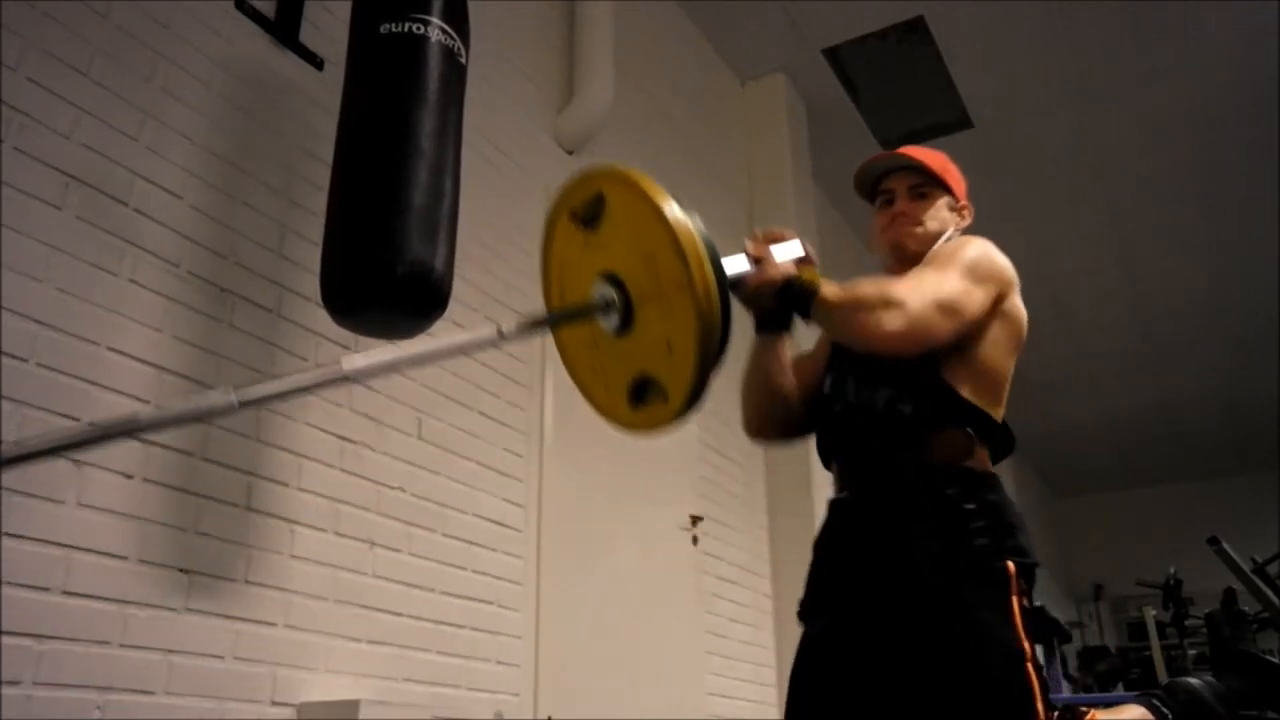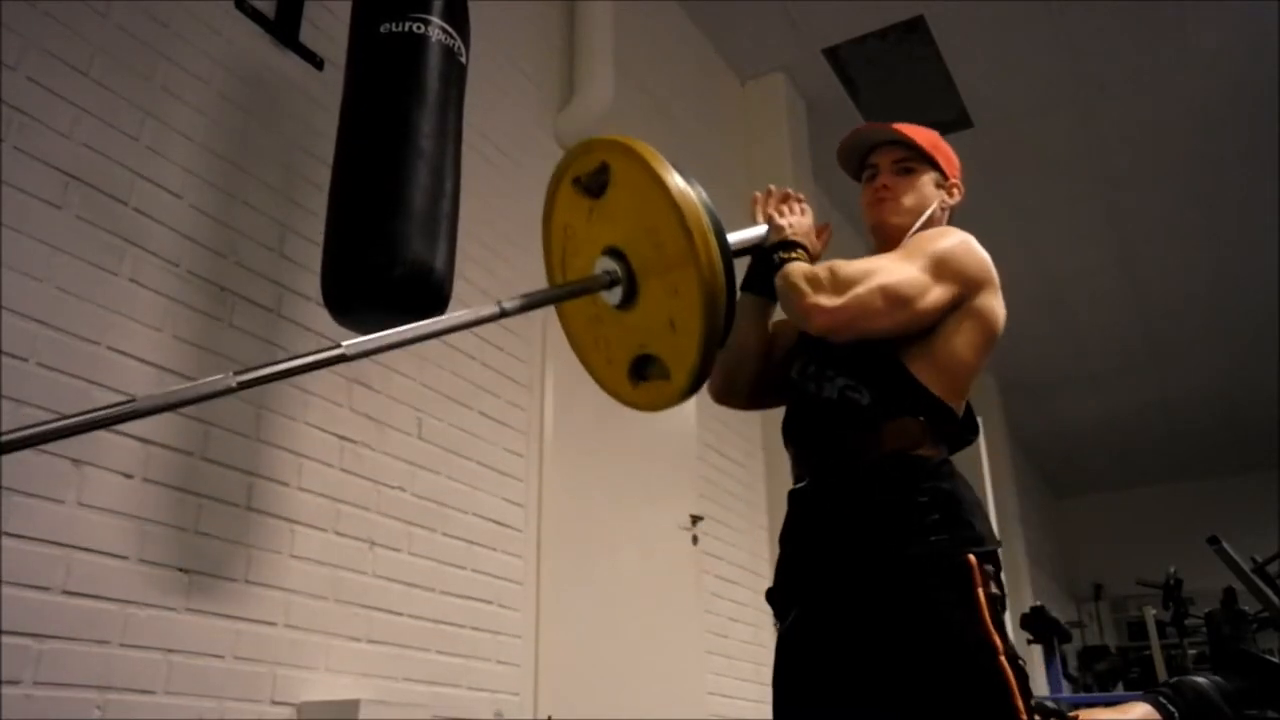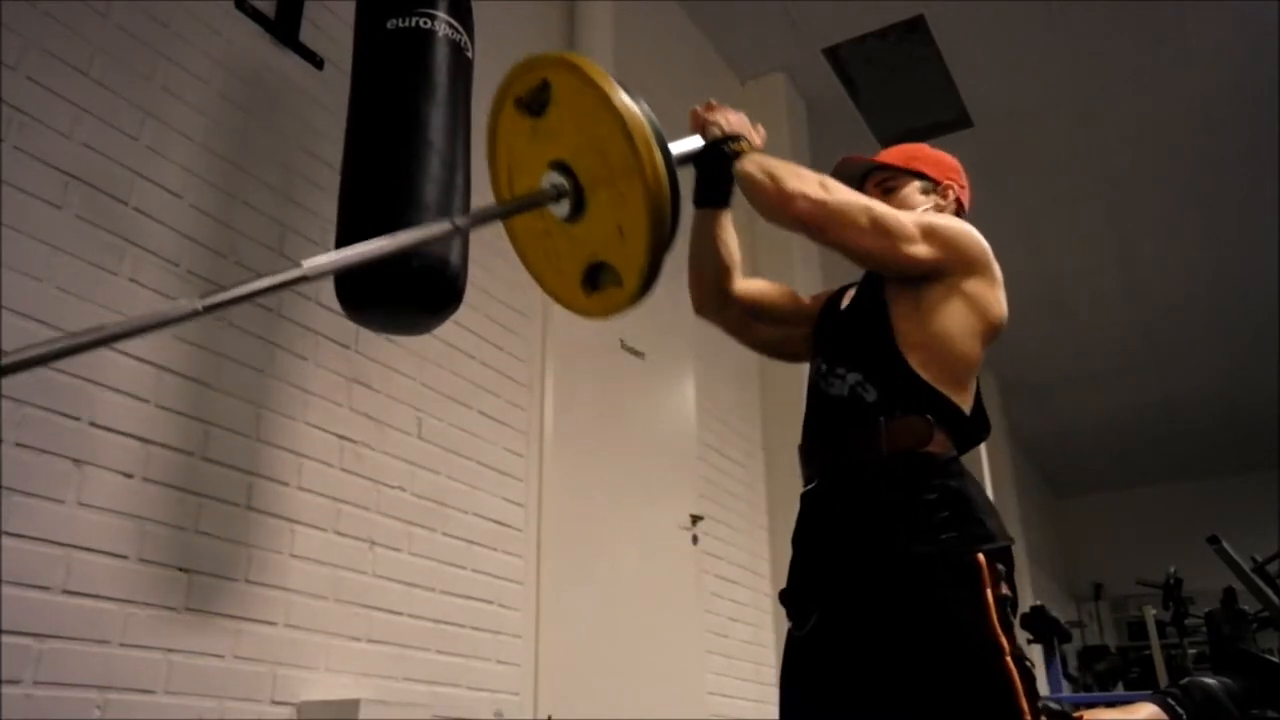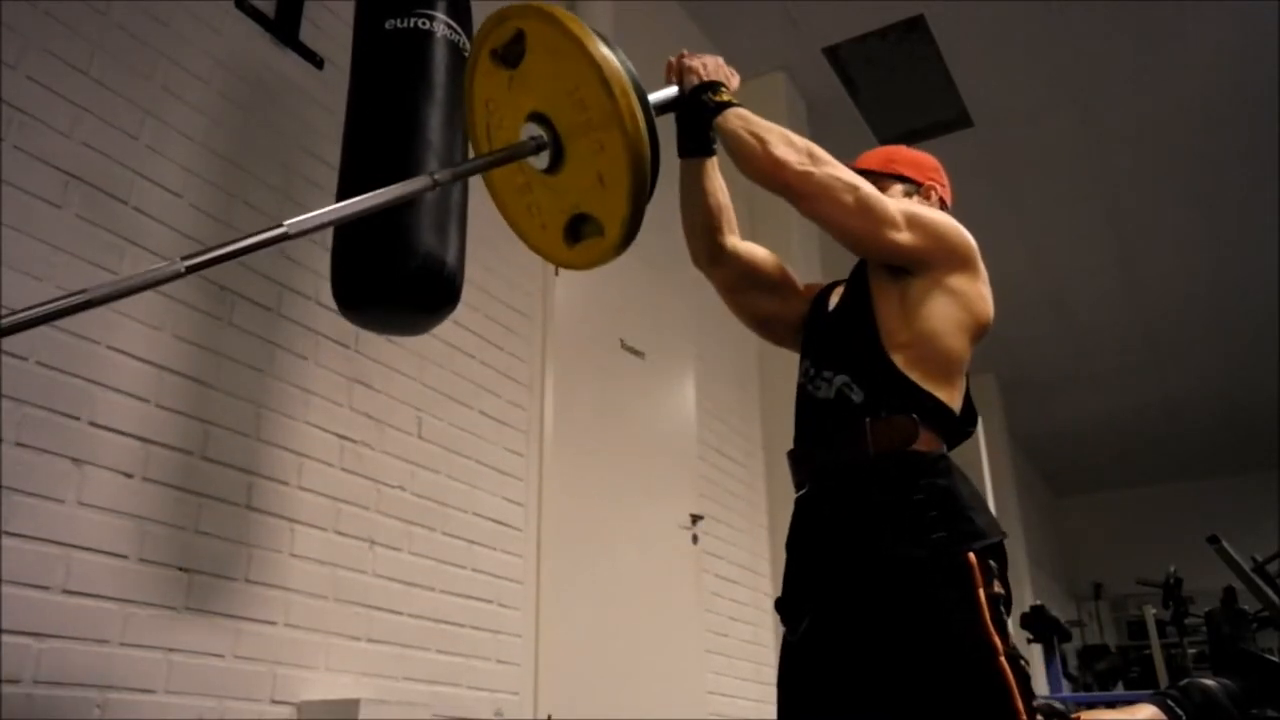
dt=0.5s
person 1, frame 1
left shoulder: (977, 263)
right shoulder: (853, 325)
left elbow: (895, 320)
right elbow: (768, 419)
left wrist: (802, 285)
right wrist: (770, 316)
left hip: (952, 537)
right hip: (851, 549)
person 1, frame 2
left shoulder: (953, 256)
right shoulder: (849, 294)
left elbow: (830, 306)
right elbow: (734, 387)
left wrist: (787, 251)
right wrist: (762, 275)
left hip: (919, 531)
right hip: (820, 541)
person 1, frame 3
left shoulder: (954, 252)
right shoulder: (840, 310)
left elbow: (817, 204)
right elbow: (720, 298)
left wrist: (739, 151)
right wrist: (712, 184)
left hip: (929, 532)
right hip: (832, 543)
person 1, frame 4
left shoulder: (941, 249)
right shoulder: (821, 307)
left elbow: (800, 169)
right elbow: (717, 252)
left wrist: (716, 103)
right wrist: (694, 136)
left hip: (922, 535)
right hip: (826, 544)
